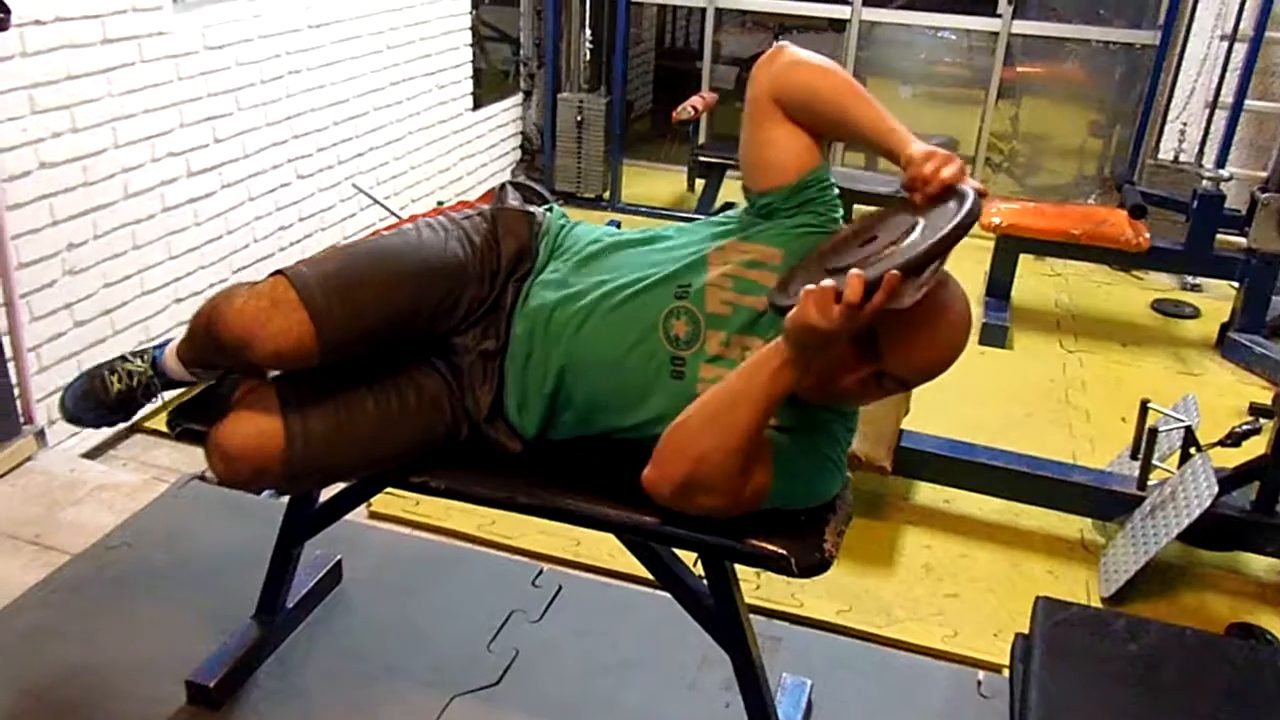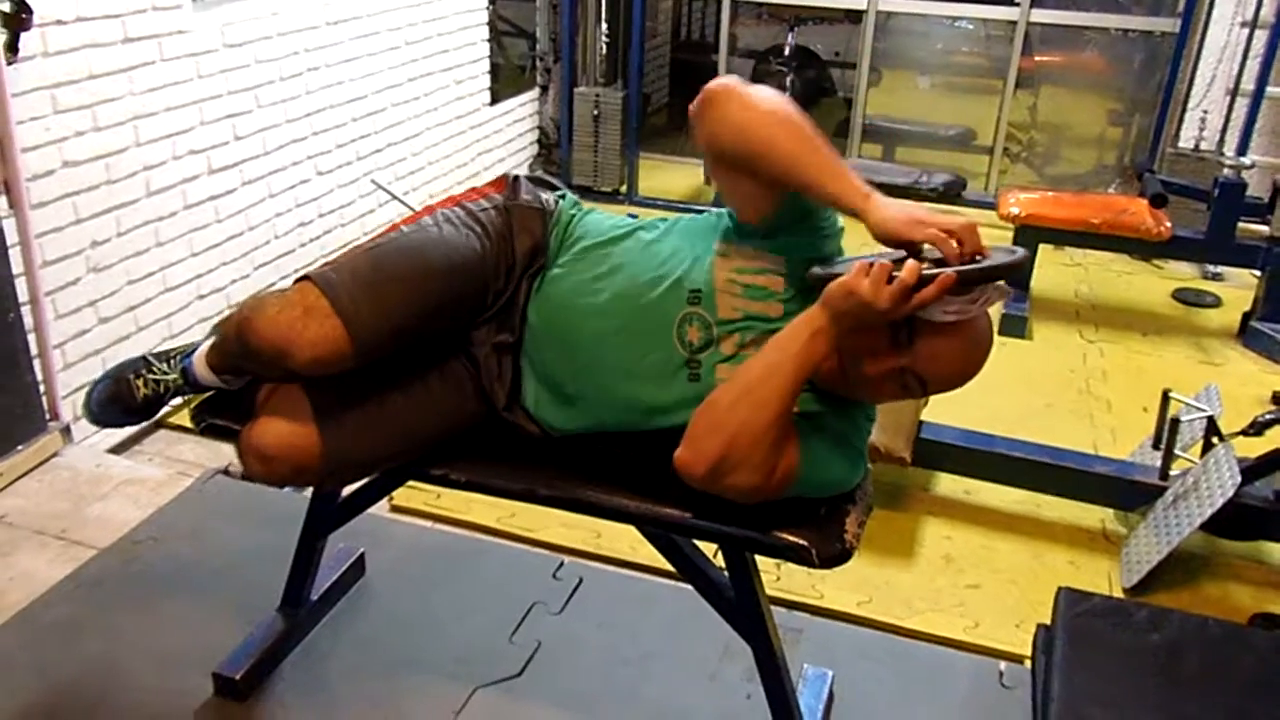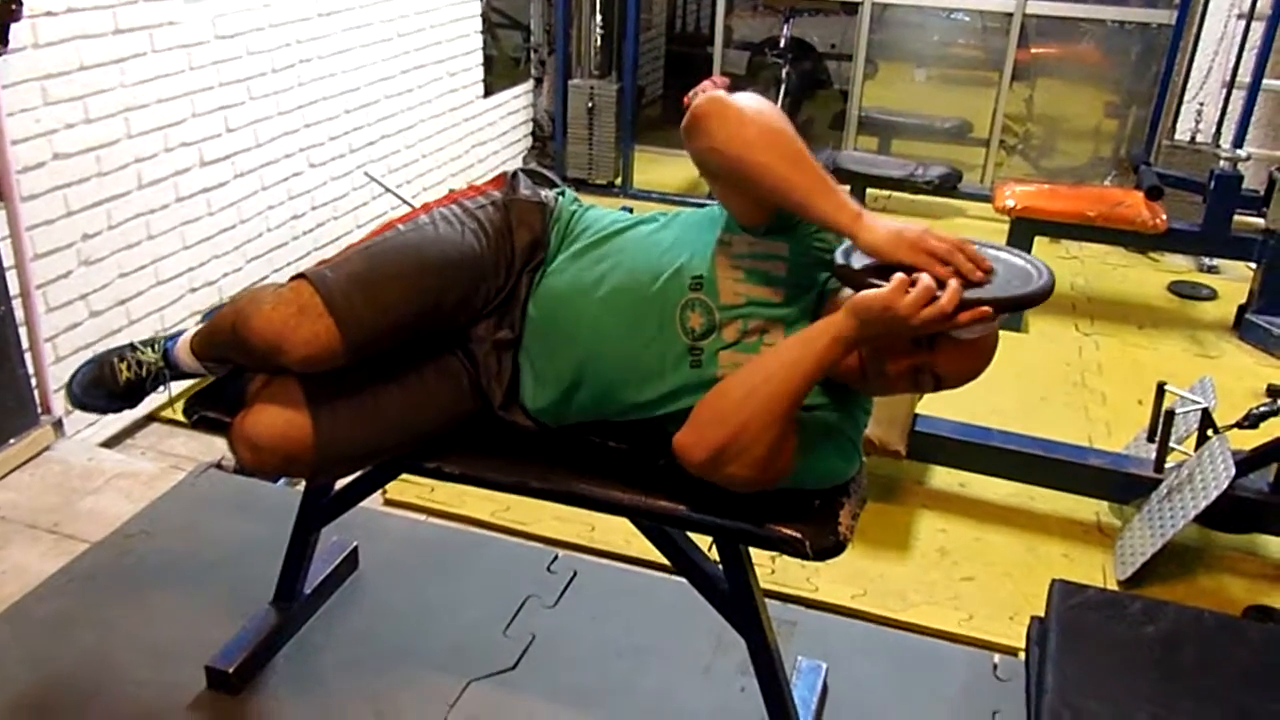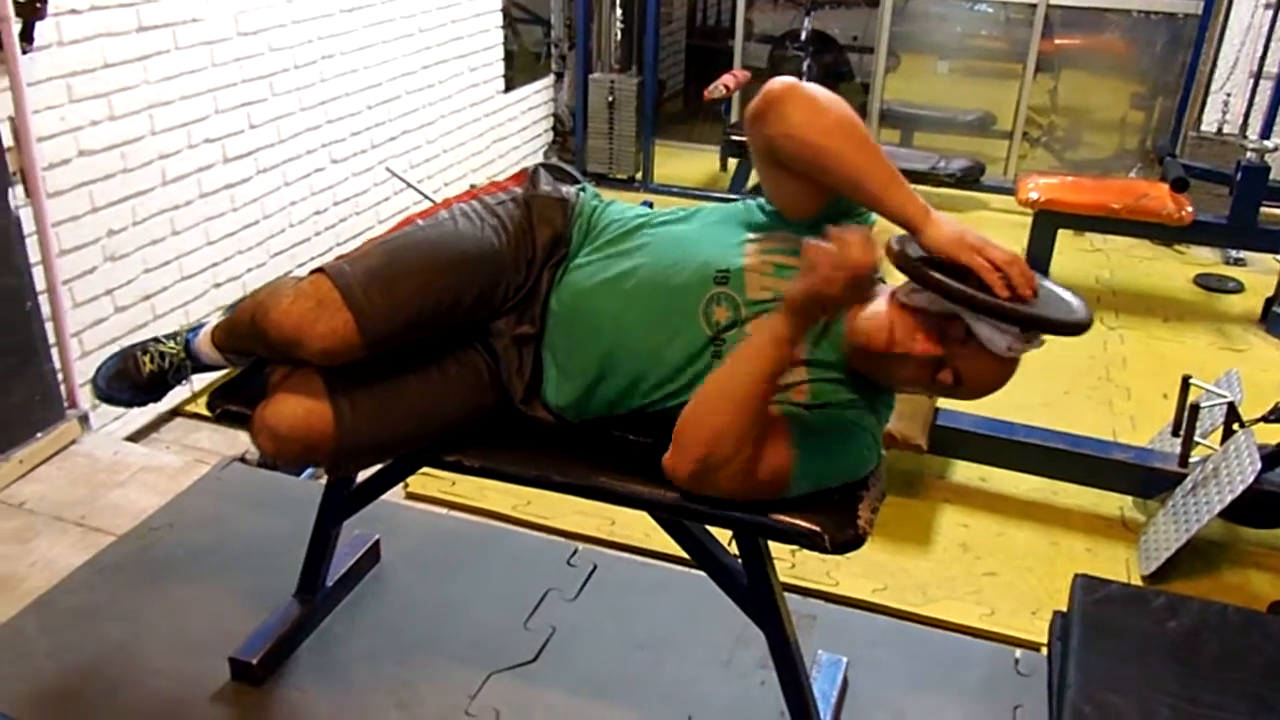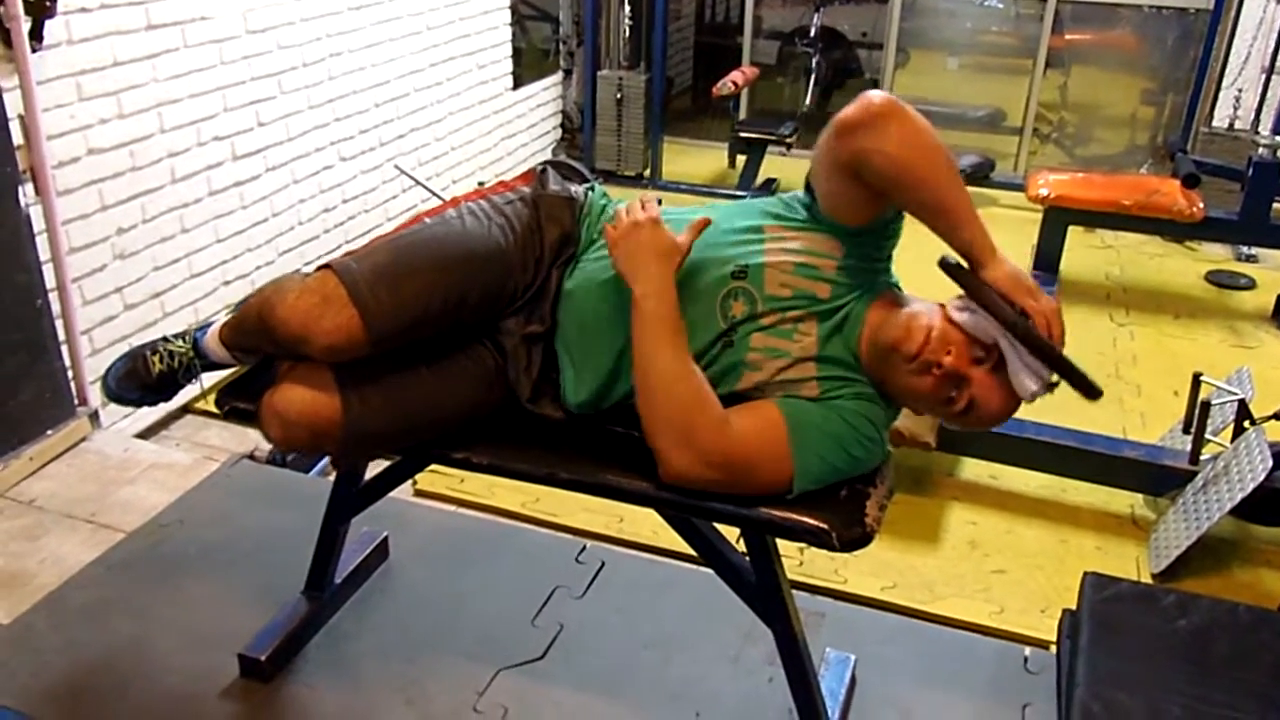
dt=0.5s
person 1, frame 1
left shoulder: (813, 454)
right shoulder: (807, 237)
left elbow: (675, 480)
right elbow: (779, 72)
left wrist: (790, 354)
right wrist: (905, 145)
left hip: (486, 395)
left knee: (239, 450)
right knee: (257, 327)
left ankle: (232, 381)
right ankle: (183, 360)
person 1, frame 2
left shoulder: (833, 446)
right shoulder: (810, 240)
left elbow: (709, 463)
right elbow: (722, 106)
left wrist: (822, 321)
right wrist: (874, 206)
left hip: (507, 382)
left knee: (274, 449)
right knee: (300, 330)
left ankle: (251, 389)
right ankle: (210, 362)
person 1, frame 3
left shoulder: (829, 433)
right shoulder: (812, 233)
left elbow: (708, 448)
right elbow: (714, 117)
left wrist: (845, 331)
right wrist: (865, 223)
left hip: (504, 378)
left knee: (265, 439)
right knee: (291, 330)
left ankle: (238, 372)
right ankle: (195, 350)
person 1, frame 4
left shoulder: (846, 434)
right shoulder: (835, 228)
left elbow: (701, 464)
right elbow: (780, 106)
left wrist: (793, 320)
right wrist: (928, 223)
left hip: (525, 375)
left knee: (288, 429)
right knee: (310, 320)
left ankle: (259, 364)
right ankle: (213, 342)
person 1, frame 5
left shoulder: (848, 429)
right shoulder: (860, 245)
left elbow: (689, 454)
right elbow: (871, 122)
left wrist: (650, 286)
right wrist: (991, 261)
left hip: (531, 366)
left knee: (295, 416)
right knee: (314, 322)
left ankle: (260, 360)
right ankle: (222, 340)
